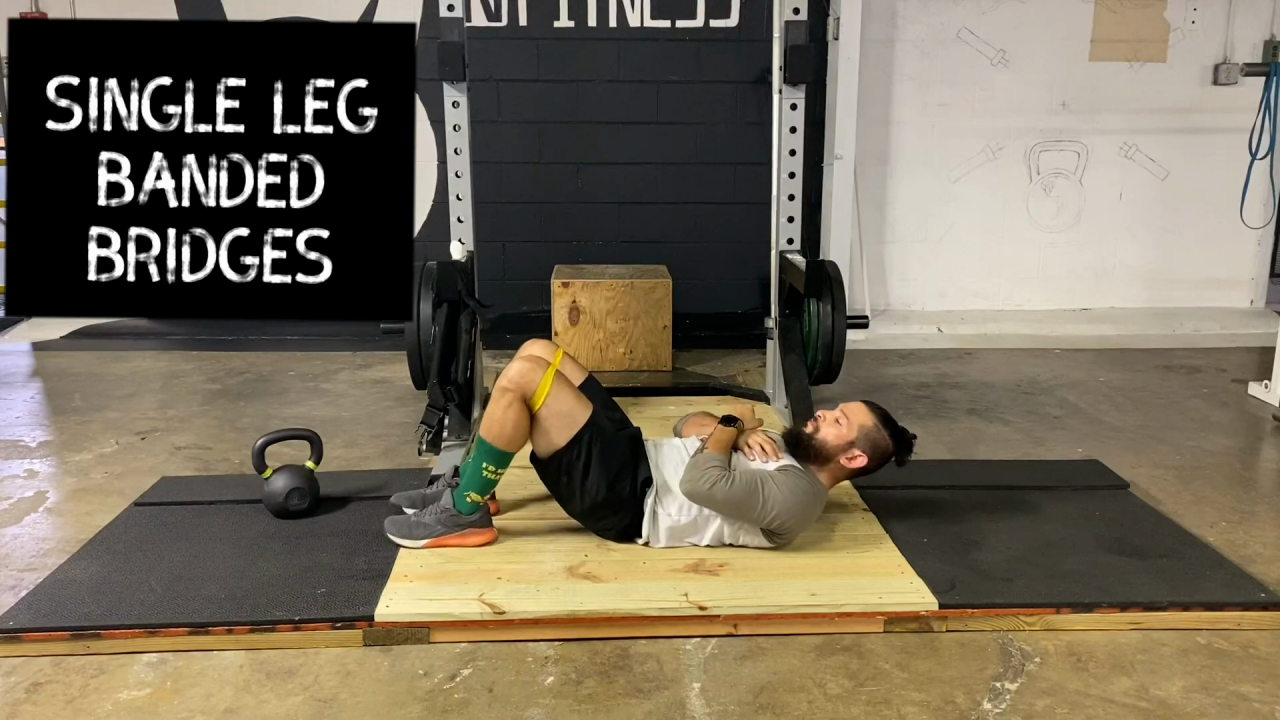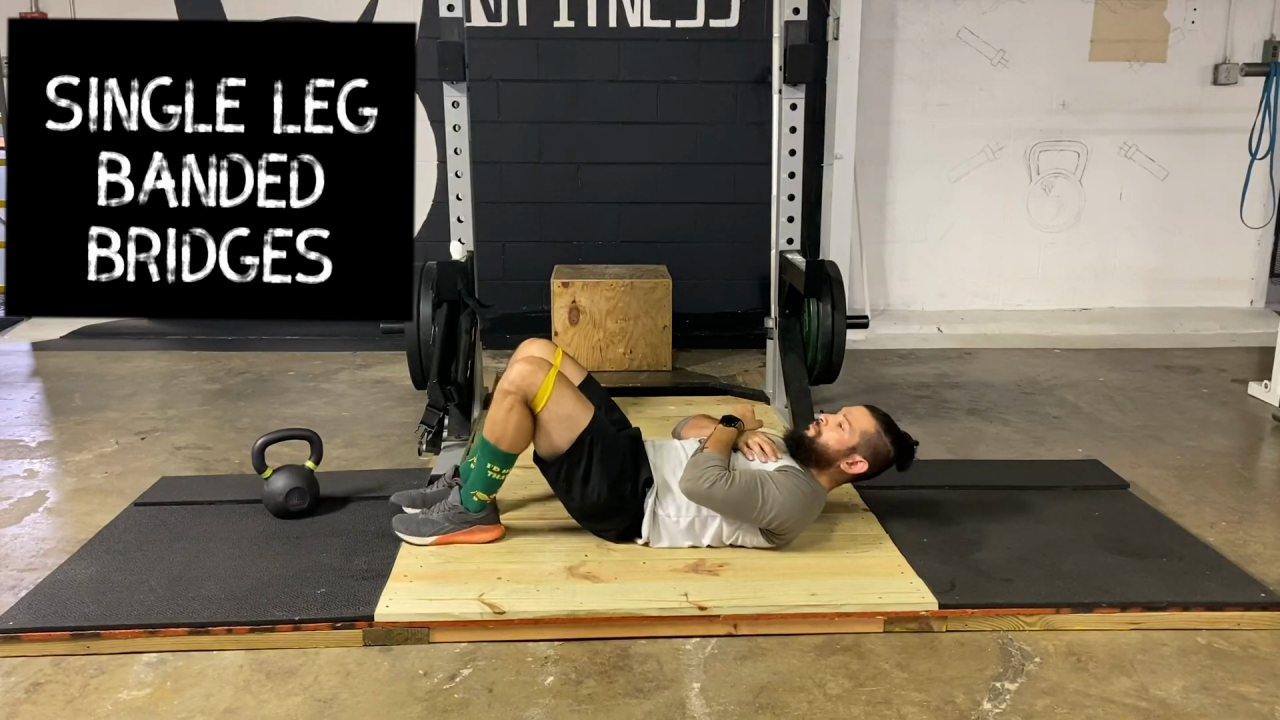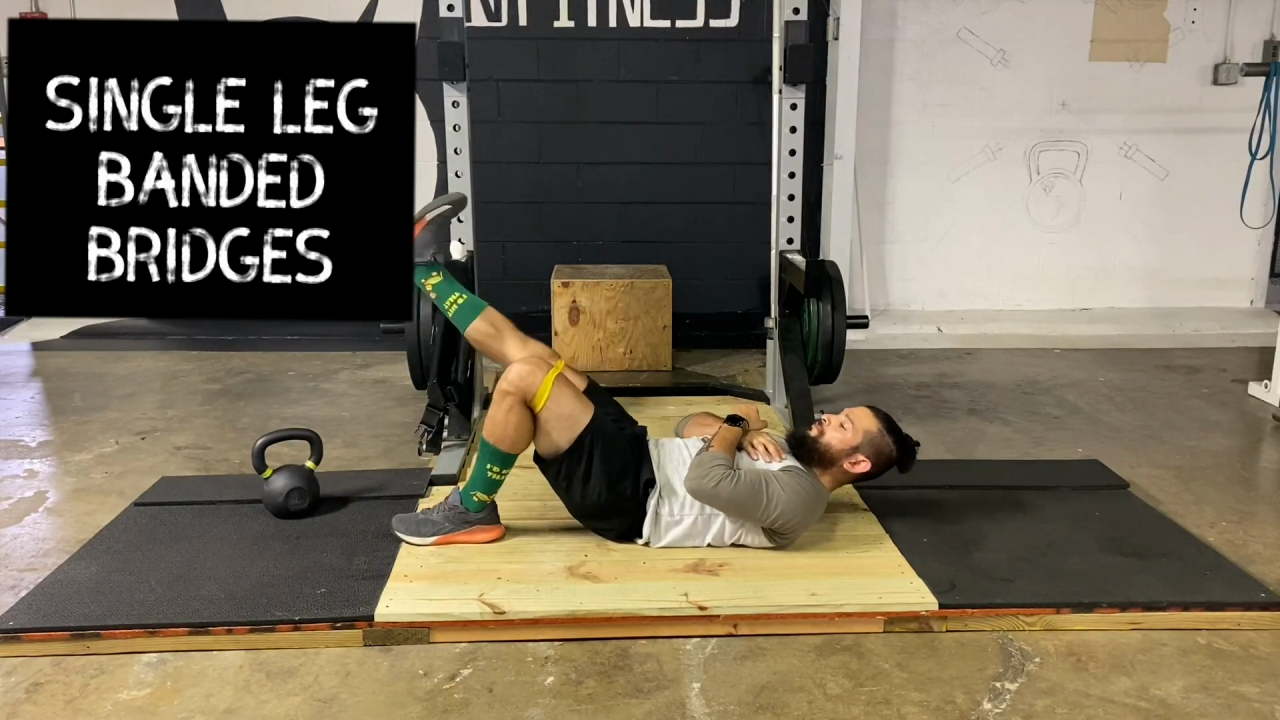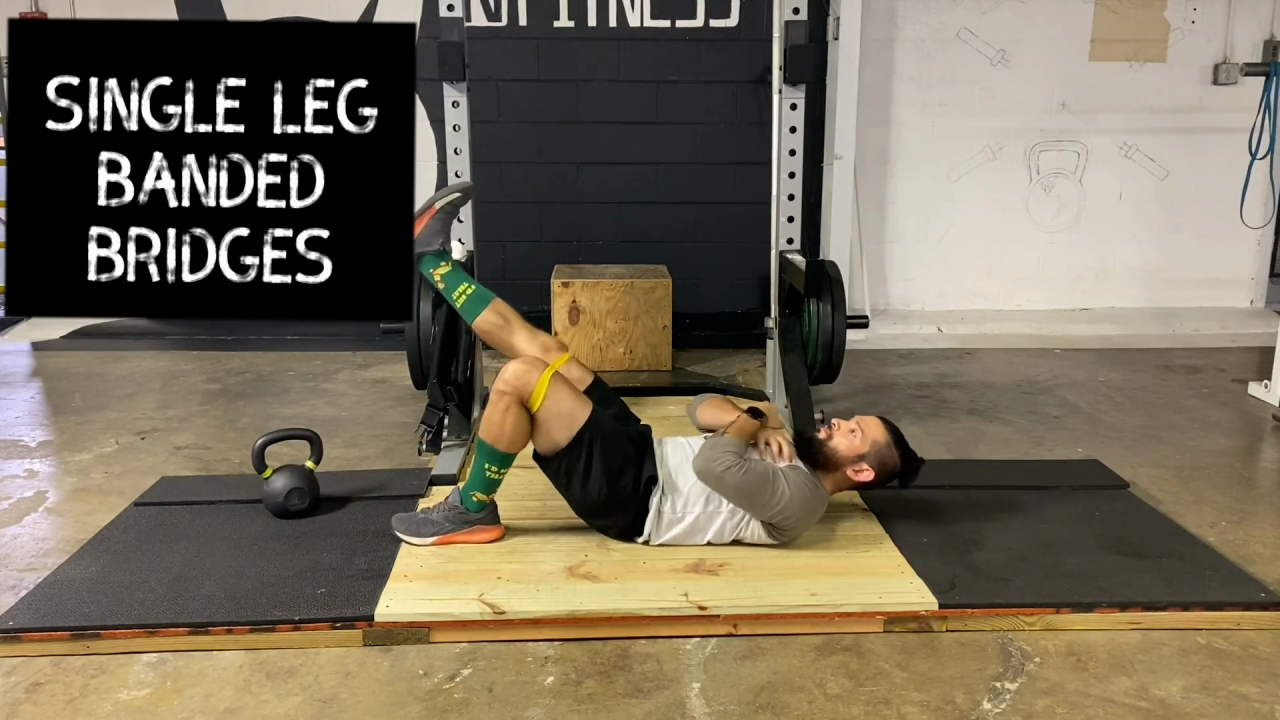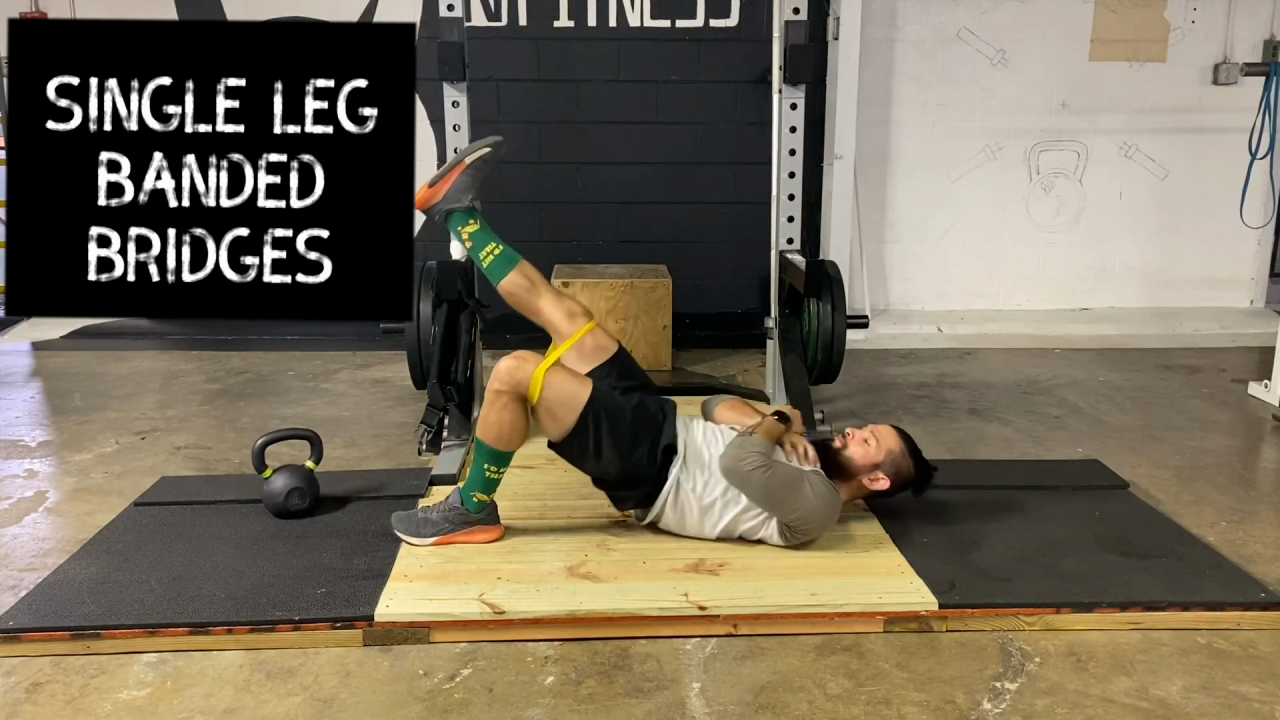
dt=1s
person 1, frame 1
left shoulder: (795, 497)
right shoulder: (782, 452)
left elbow: (699, 484)
right elbow: (689, 426)
left wrist: (734, 423)
right wrist: (740, 429)
left hip: (623, 499)
right hip: (634, 454)
left knee: (521, 375)
right knee: (536, 351)
left ankle: (464, 512)
right ankle: (469, 483)
person 1, frame 2
left shoulder: (793, 499)
right shoulder: (784, 454)
left elbow: (699, 481)
right elbow: (687, 429)
left wrist: (733, 424)
right wrist: (743, 433)
left hip: (624, 498)
right hip: (634, 455)
left knee: (522, 379)
right knee: (535, 352)
left ankle: (472, 511)
right ankle: (468, 481)
person 1, frame 3
left shoulder: (797, 498)
right shoulder: (786, 454)
left elbow: (704, 480)
right elbow: (691, 426)
left wrist: (737, 424)
right wrist: (745, 430)
left hip: (626, 500)
right hip: (638, 456)
left knee: (522, 378)
right knee: (525, 352)
left ankle: (472, 512)
right ankle: (430, 272)
person 1, frame 4
left shoulder: (797, 500)
right shoulder: (791, 458)
left elbow: (714, 464)
right elbow: (702, 405)
left wrist: (756, 421)
right wrist: (757, 421)
left hip: (628, 493)
right hip: (641, 453)
left knee: (518, 378)
right knee: (535, 347)
left ankle: (471, 512)
right ankle: (433, 257)
person 1, frame 5
left shoulder: (814, 504)
right shoulder: (810, 460)
left elbow: (739, 462)
right elbow: (717, 407)
left wrist: (779, 422)
right wrist: (779, 425)
left hip: (649, 469)
right hip: (664, 431)
left knee: (514, 371)
right knee: (561, 311)
left ankle: (473, 510)
right ankle: (458, 212)
